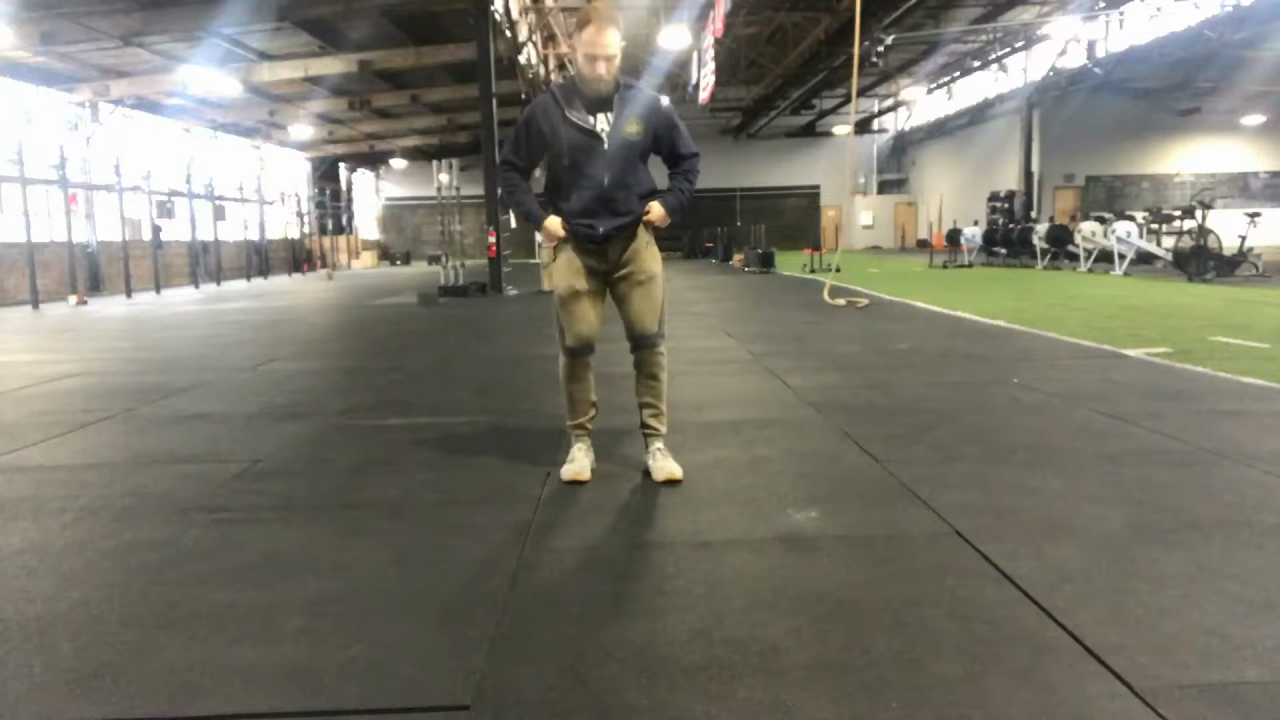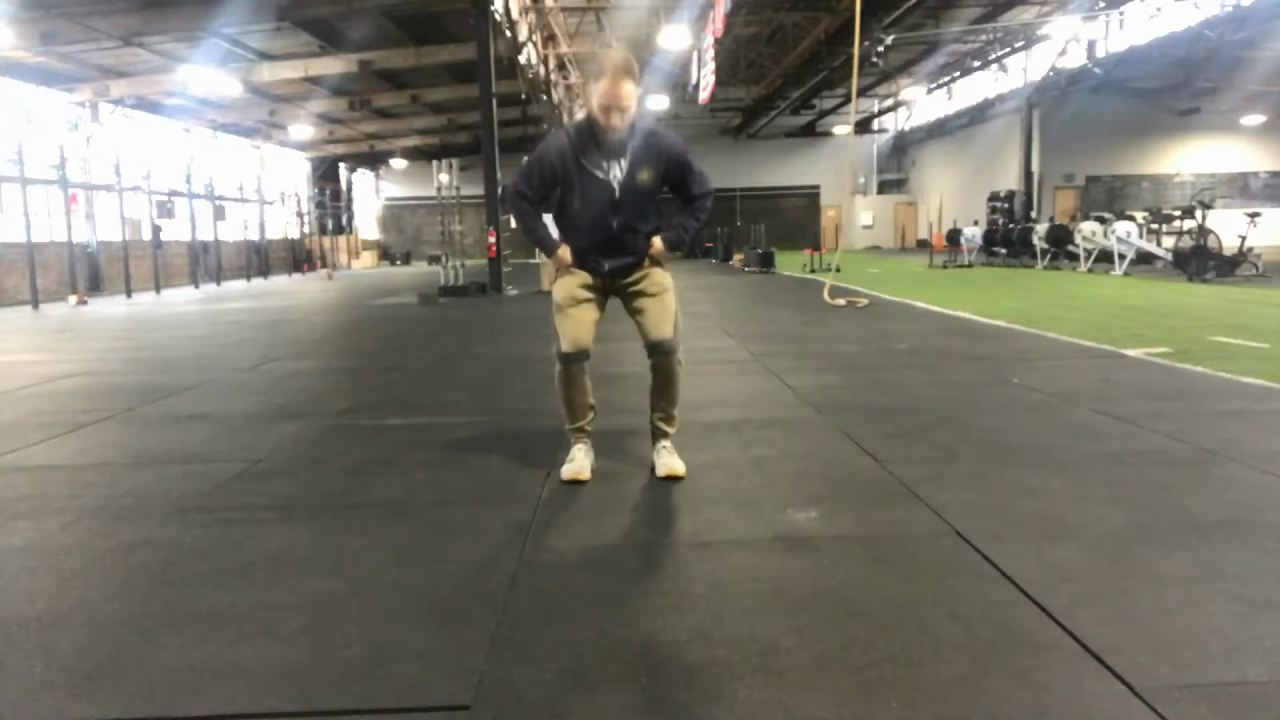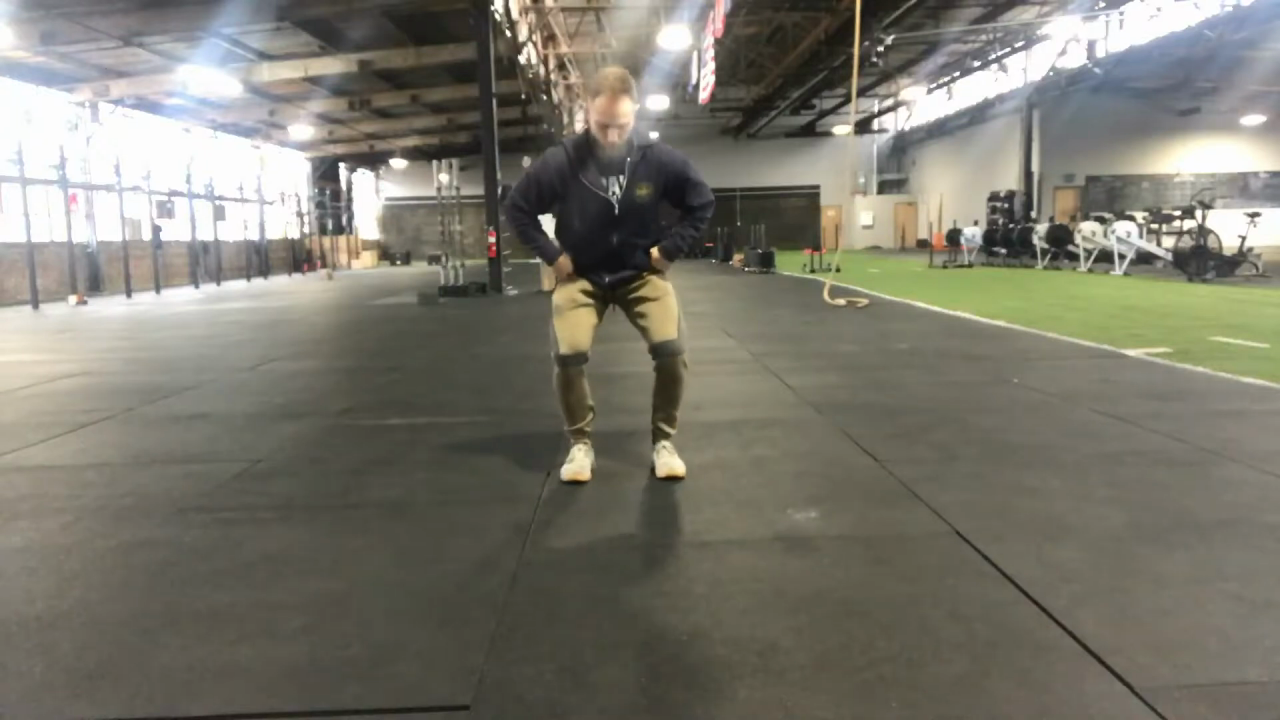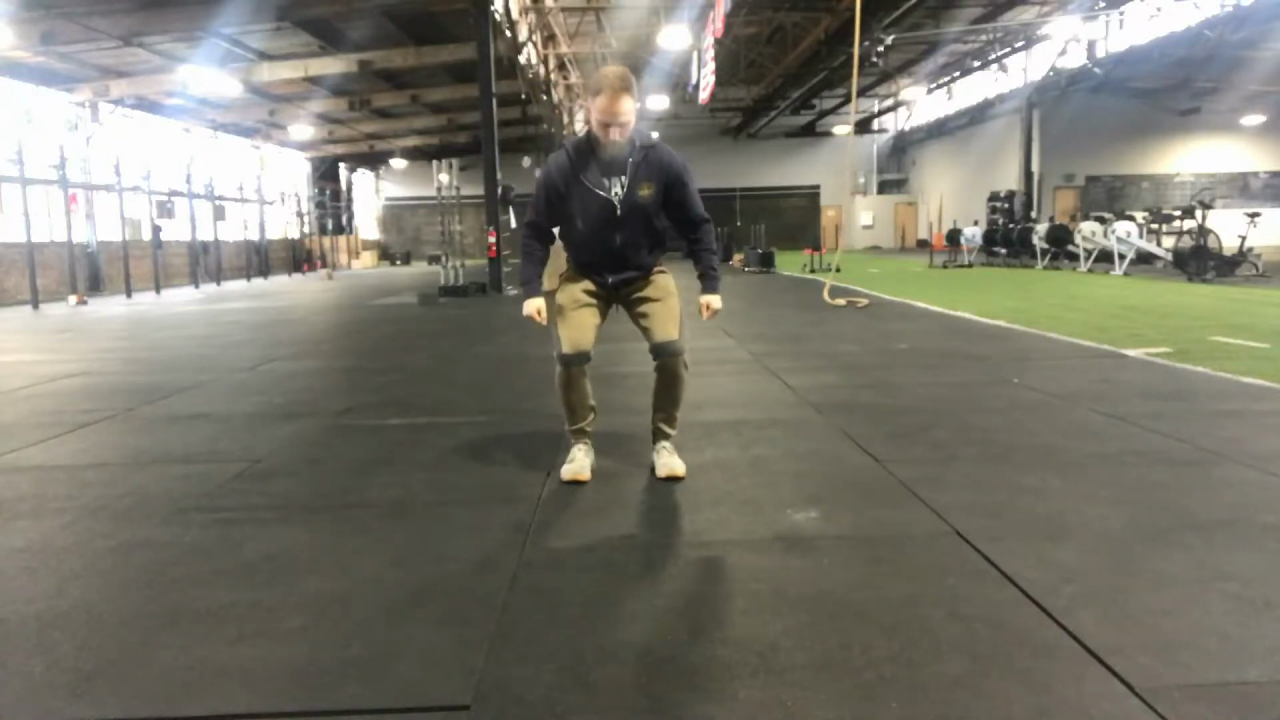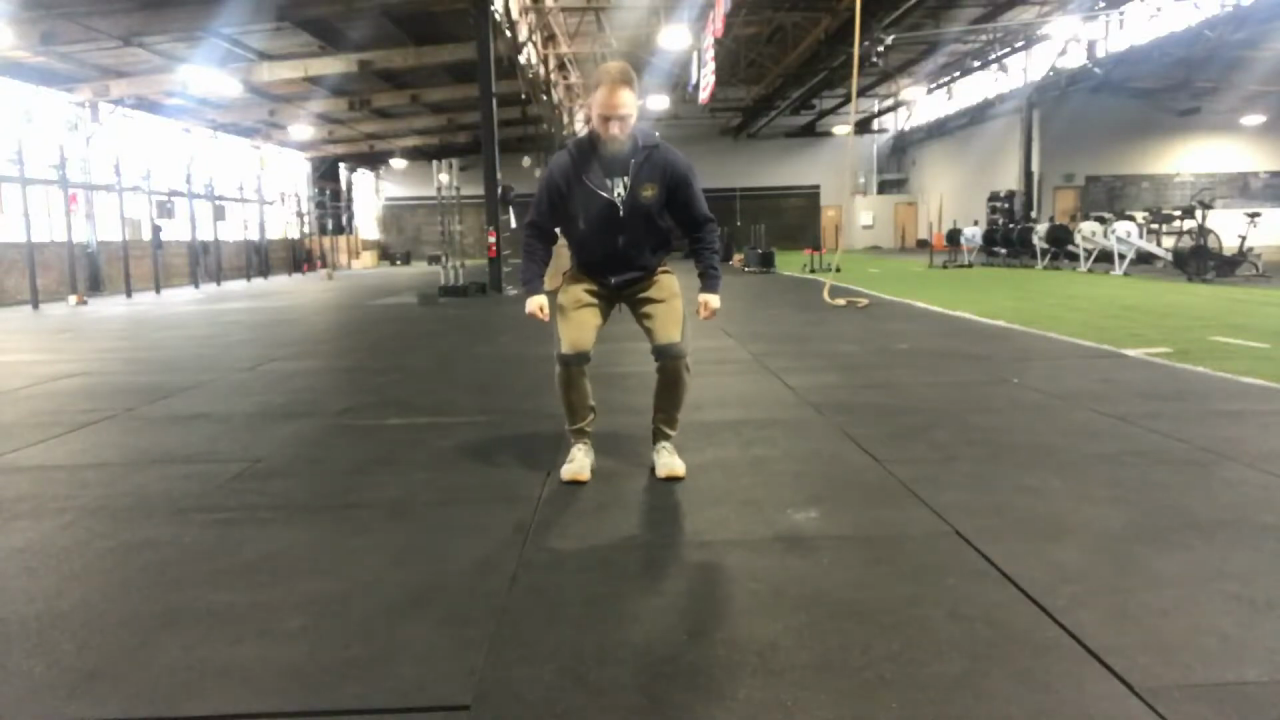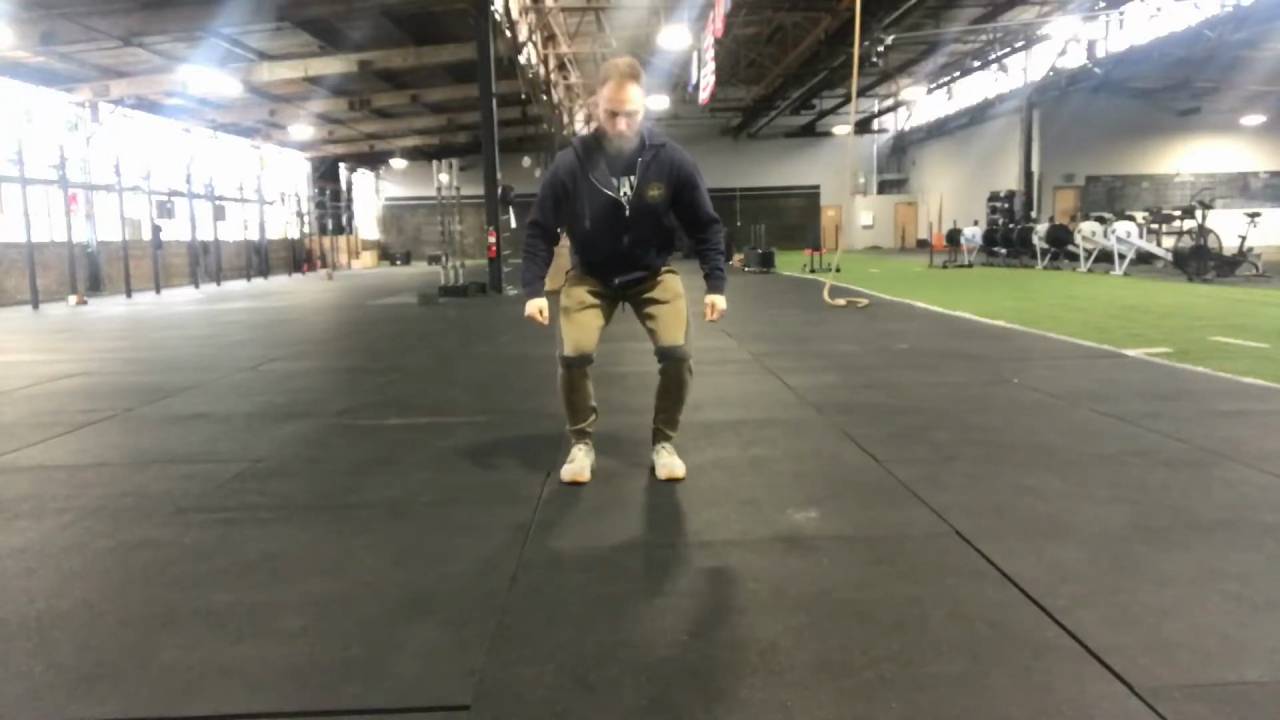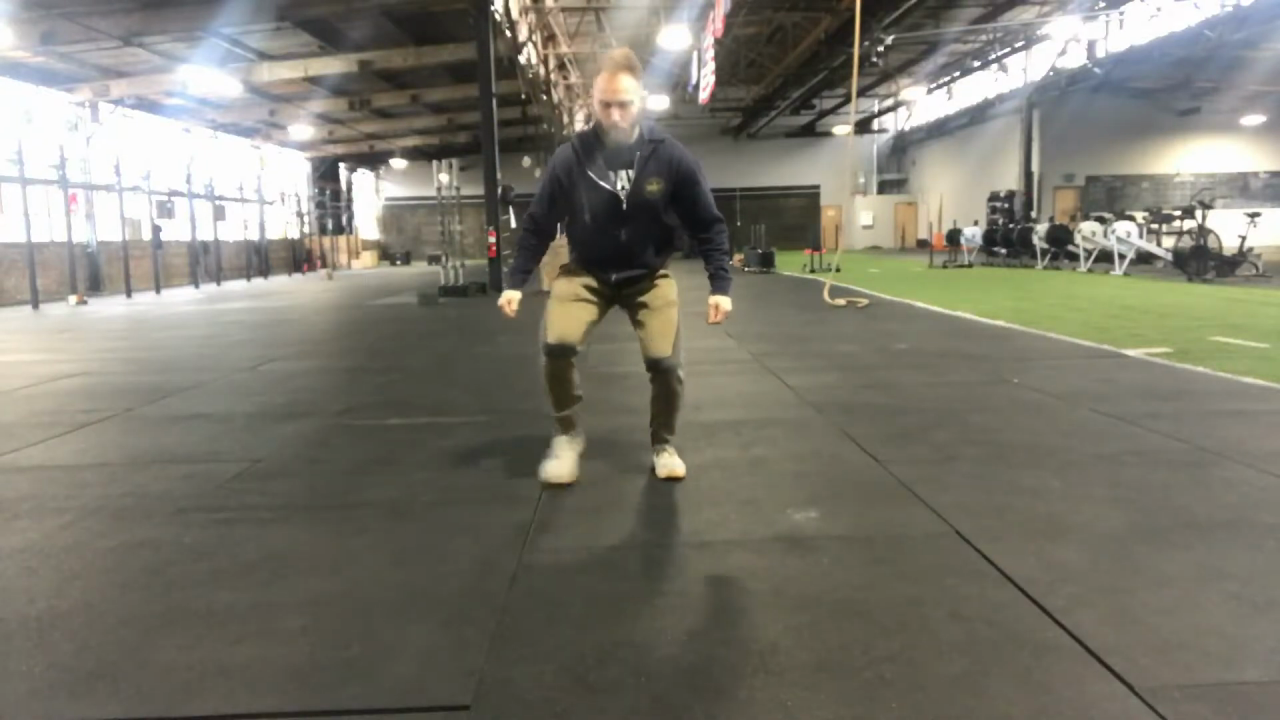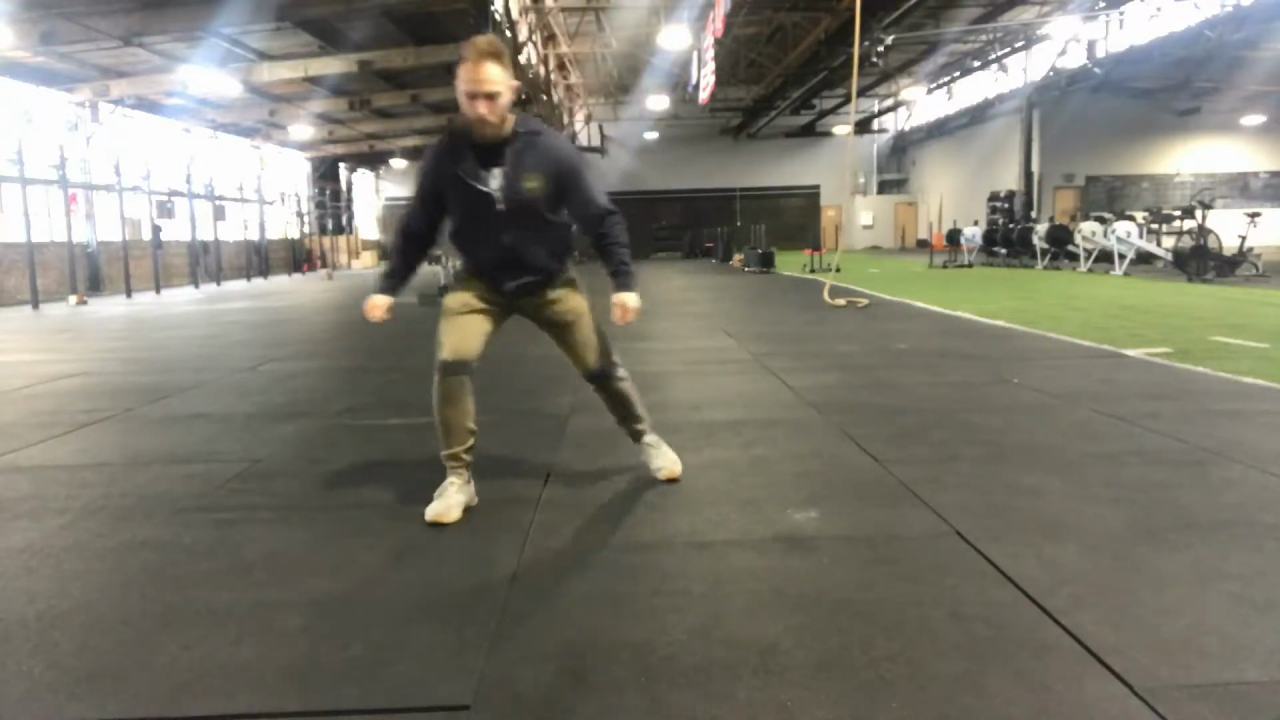
dt=0.5s
person 1, frame 1
left shoulder: (647, 105)
right shoulder: (547, 109)
left elbow: (687, 158)
right elbow: (510, 169)
left wrist: (670, 202)
right wrist: (538, 217)
left hip: (634, 241)
right hip: (575, 245)
left knee: (649, 342)
right knee: (576, 346)
left ankle: (656, 443)
right ankle: (580, 443)
person 1, frame 2
left shoulder: (661, 145)
right shoulder: (561, 147)
left elbow: (701, 195)
right elbow: (520, 196)
left wrist: (672, 239)
right wrist: (550, 246)
left hip: (642, 264)
right hip: (581, 267)
left knee: (665, 346)
right knee: (570, 350)
left ankle: (663, 441)
right ankle: (580, 443)
person 1, frame 3
left shoulder: (660, 159)
right shoulder: (560, 162)
left elbow: (702, 204)
right elbow: (517, 208)
left wrist: (669, 249)
right wrist: (551, 253)
left hip: (642, 274)
right hip: (581, 275)
left knee: (671, 350)
right knee: (568, 355)
left ankle: (663, 442)
right ankle: (580, 444)
person 1, frame 4
left shoulder: (662, 161)
right shoulder: (563, 165)
left elbow: (697, 225)
right elbow: (536, 230)
left wrist: (710, 283)
right wrist: (532, 289)
left hip: (646, 273)
right hip: (584, 276)
left knee: (671, 351)
right knee: (571, 354)
left ankle: (663, 441)
right ankle: (581, 443)
person 1, frame 5
left shoulder: (665, 160)
right shoulder: (566, 165)
left elbow: (701, 225)
right elbow: (538, 229)
left wrist: (710, 283)
right wrist: (534, 286)
left hip: (650, 274)
right hip: (588, 276)
left knee: (673, 352)
right knee: (571, 354)
left ankle: (664, 442)
right ankle: (581, 444)
person 1, frame 6
left shoulder: (671, 159)
right shoulder: (571, 163)
left elbow: (705, 226)
right elbow: (541, 229)
left wrist: (716, 283)
right wrist: (533, 289)
left hip: (654, 274)
right hip: (590, 276)
left knee: (677, 354)
right knee: (574, 356)
left ankle: (663, 443)
right ankle: (581, 444)
person 1, frame 7
left shoulder: (671, 157)
right shoulder: (571, 157)
left elbow: (708, 224)
right elbow: (538, 224)
left wrist: (721, 285)
right wrist: (516, 281)
left hip: (649, 276)
right hip: (586, 272)
left knee: (664, 363)
right knee: (557, 343)
left ankle: (663, 445)
right ankle: (567, 435)
person 1, frame 8
left shoulder: (550, 150)
right shoulder: (446, 156)
left elbow: (601, 216)
right elbow: (417, 227)
left wrist: (624, 282)
right wrist: (389, 286)
left hip: (550, 280)
right hip: (480, 282)
left knee: (600, 367)
right knee: (452, 364)
left ankle: (644, 437)
right ankle: (458, 476)
